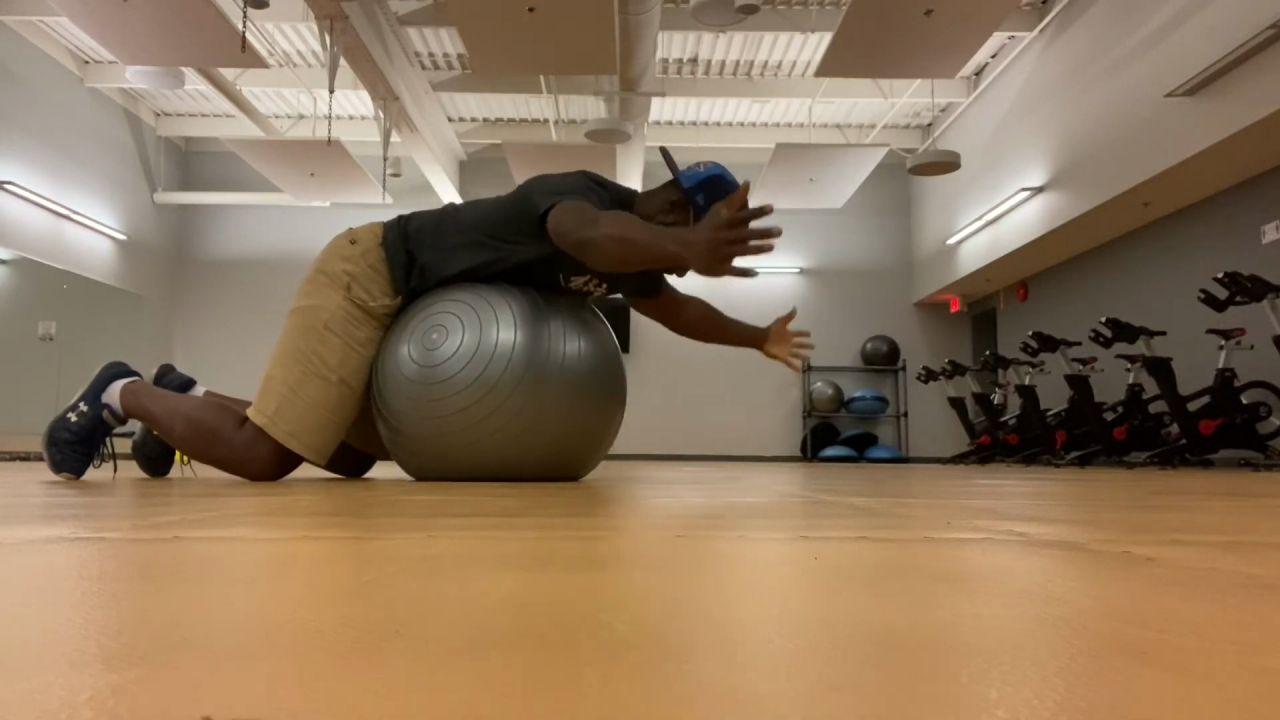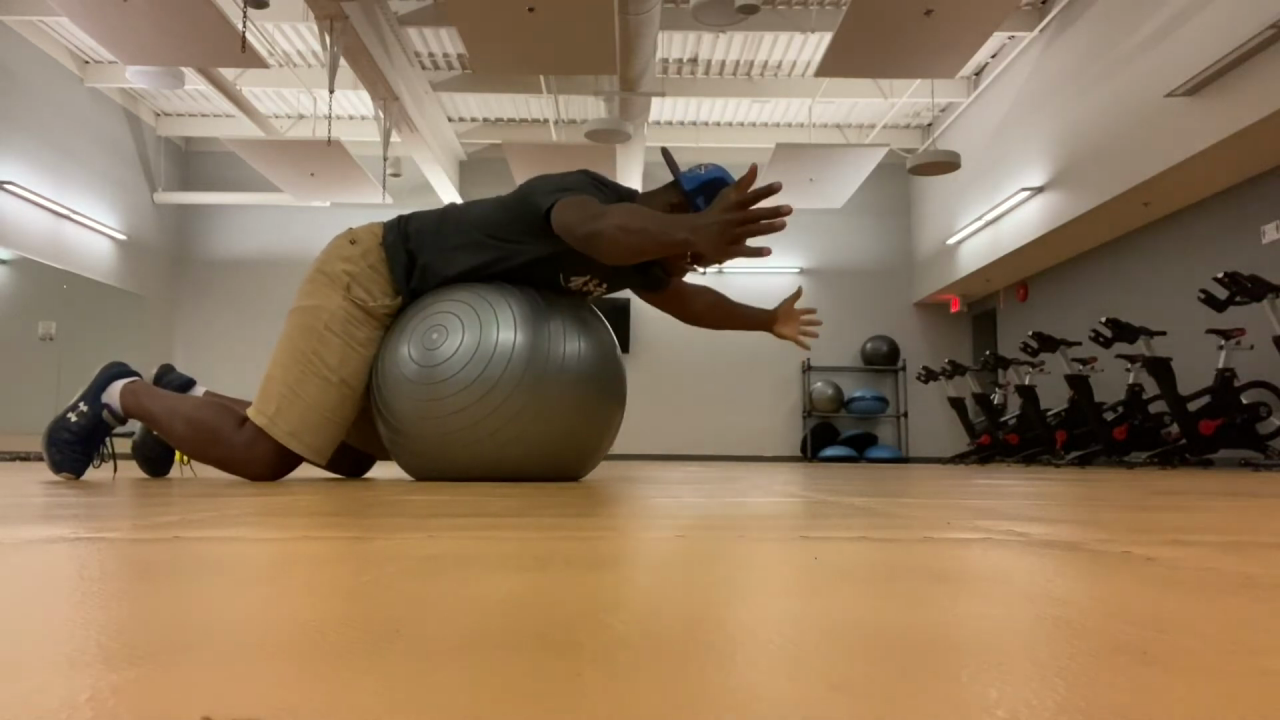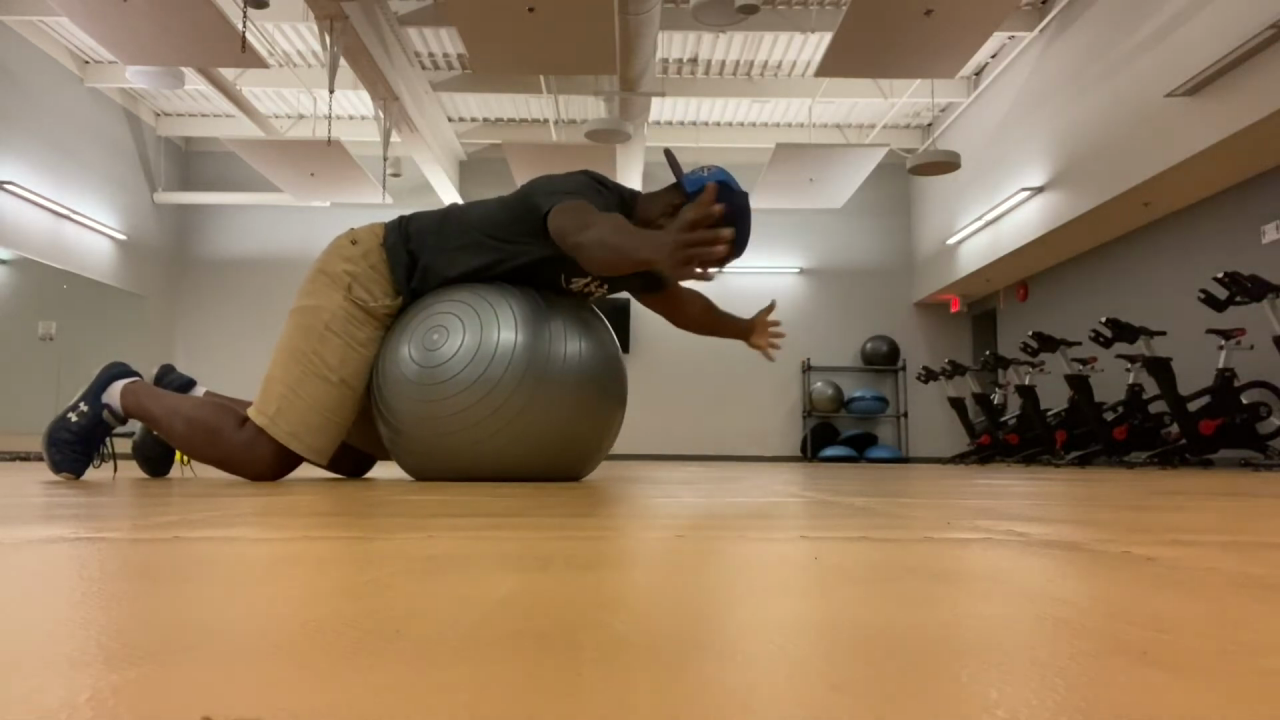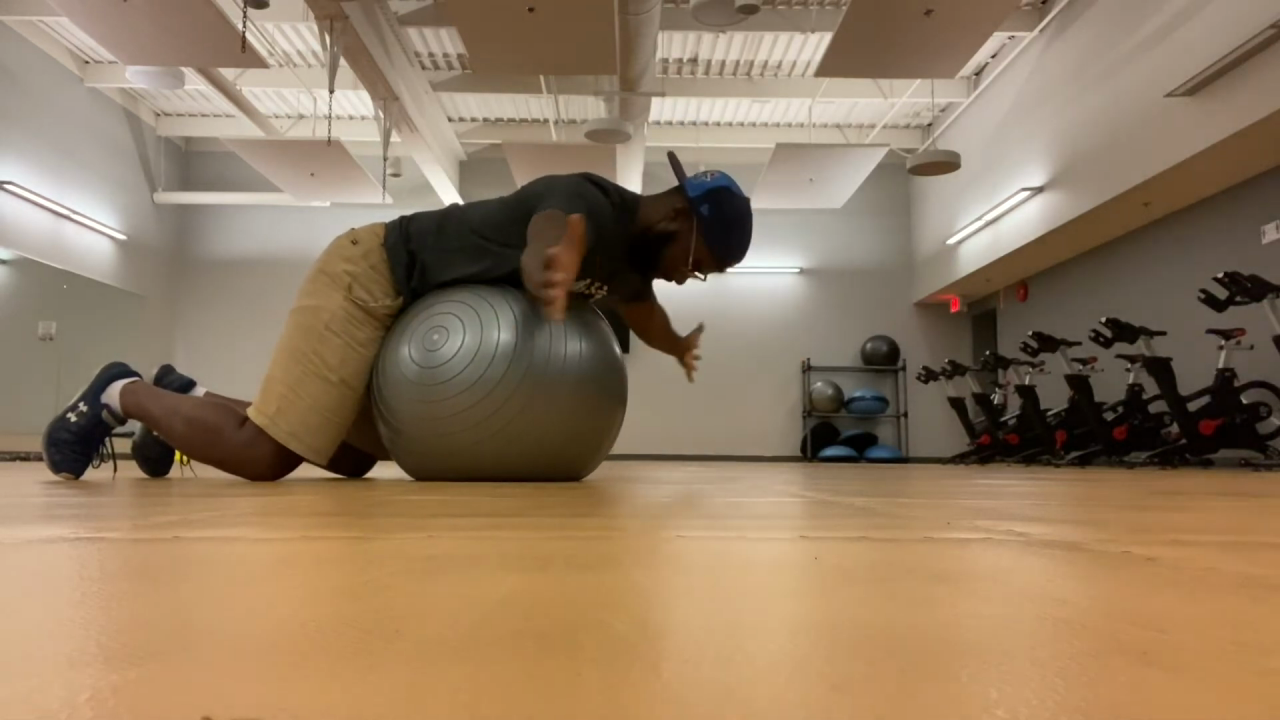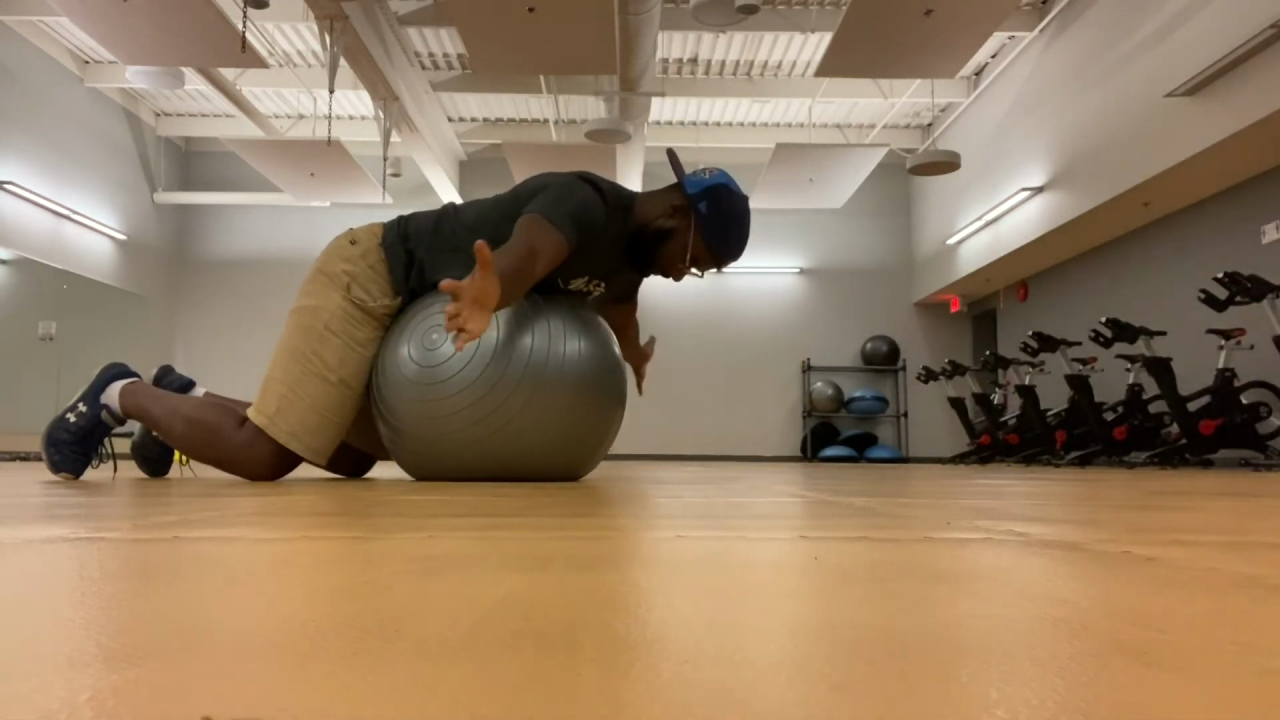
dt=0.2s
person 1, frame 1
left shoulder: (630, 238)
right shoulder: (582, 195)
left elbow: (673, 307)
right elbow: (592, 240)
left wrist: (757, 338)
right wrist: (690, 250)
left hip: (412, 310)
right hip: (371, 277)
left knee: (349, 457)
right knee: (262, 455)
left ankle: (187, 395)
right ankle: (125, 394)
person 1, frame 2
left shoulder: (632, 250)
right shoulder: (584, 195)
left elbow: (684, 301)
right elbow: (602, 231)
left wrist: (766, 320)
right wrist: (695, 231)
left hip: (412, 309)
right hip: (371, 277)
left knee: (350, 456)
right knee: (264, 454)
left ankle: (188, 396)
right ankle: (127, 393)
person 1, frame 3
left shoulder: (630, 246)
right shoulder: (589, 198)
left elbow: (678, 303)
right elbow: (591, 239)
left wrist: (741, 329)
right wrist: (657, 247)
left hip: (411, 310)
right hip: (371, 278)
left knee: (348, 458)
right knee: (263, 454)
left ankle: (188, 397)
right ankle: (125, 394)
person 1, frame 4
left shoulder: (631, 237)
right shoulder: (587, 205)
left elbow: (639, 306)
right elbow: (537, 252)
left wrist: (679, 345)
right wrist: (555, 275)
left hip: (407, 307)
right hip: (371, 277)
left knee: (349, 457)
right knee: (262, 455)
left ankle: (186, 396)
right ankle: (124, 394)
person 1, frame 5
left shoulder: (629, 255)
right shoulder: (583, 205)
left elbow: (618, 313)
right elbow: (525, 255)
left wrist: (636, 355)
right wrist: (488, 291)
left hip: (405, 306)
right hip: (371, 277)
left knee: (350, 458)
right knee: (260, 455)
left ankle: (182, 396)
right ankle: (124, 395)
